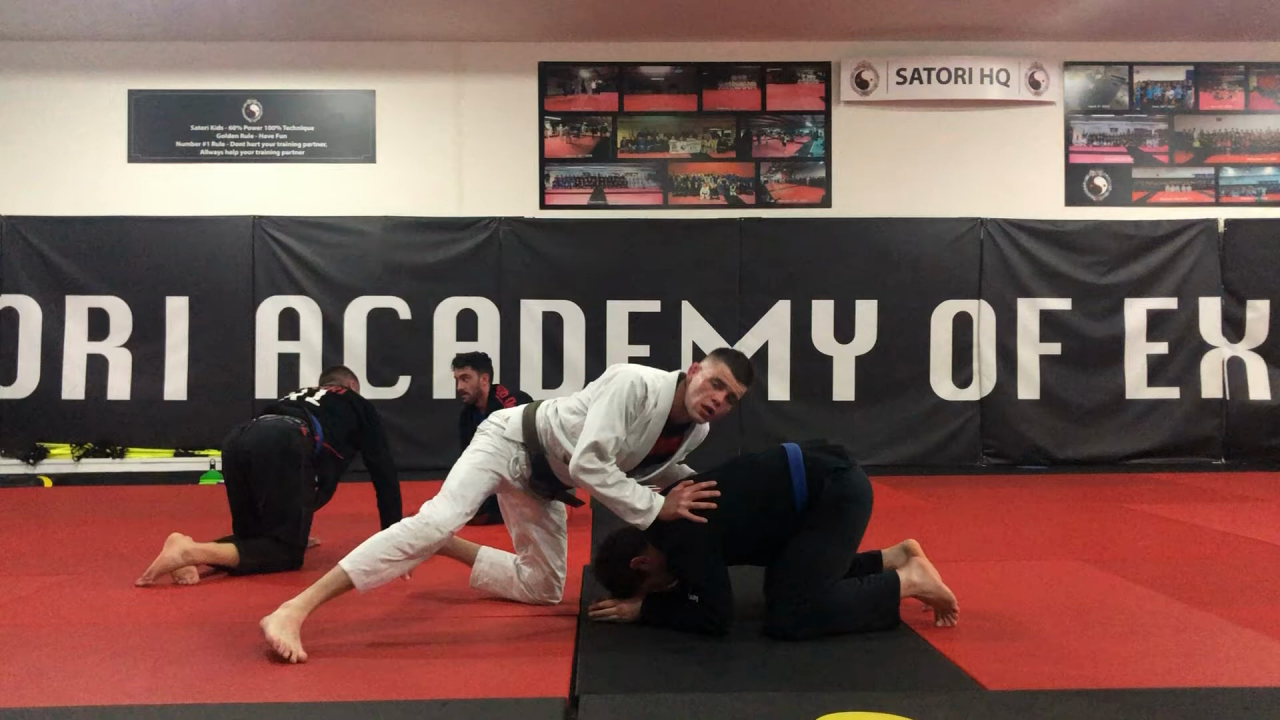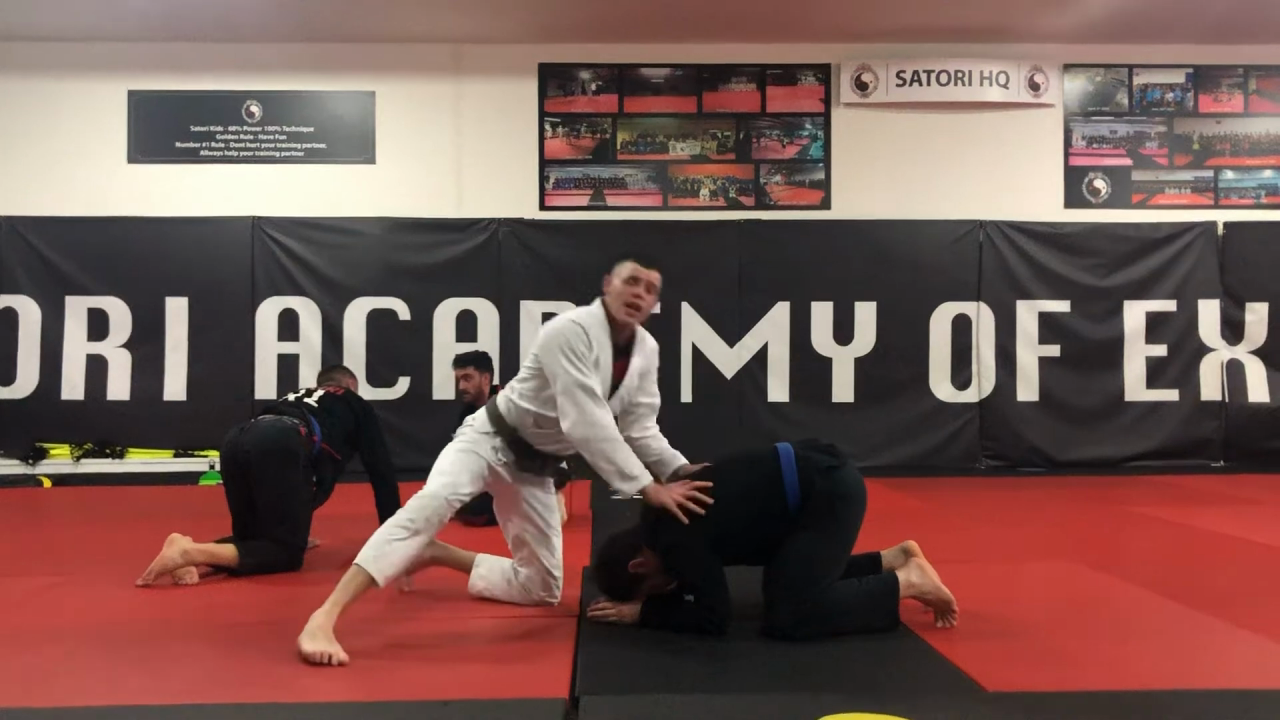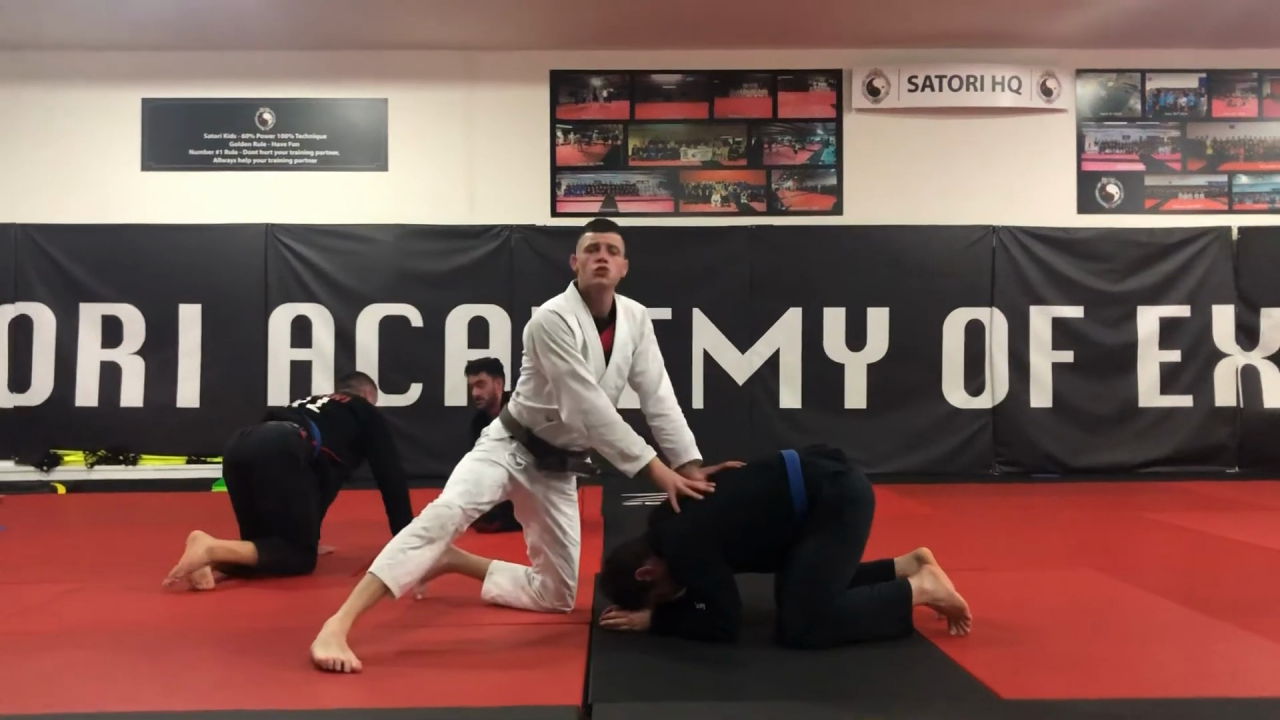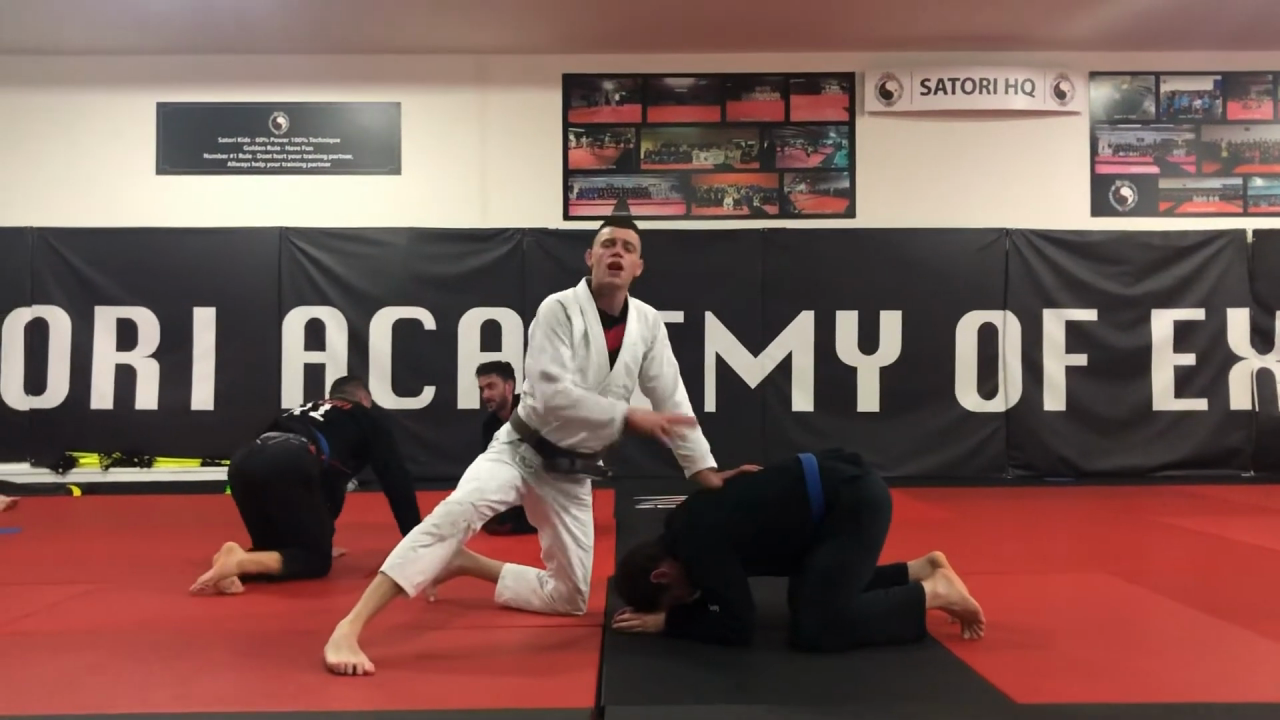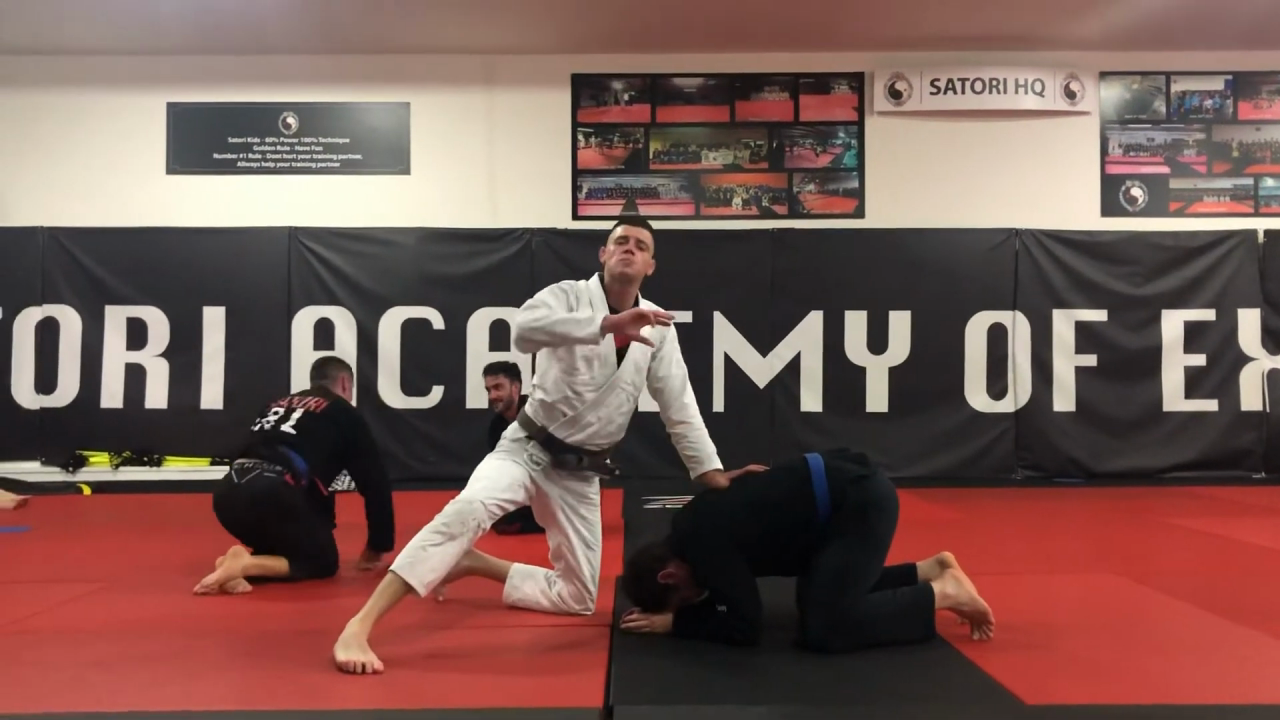
dt=0.5s
person 1, frame 1
left shoulder: (697, 429)
right shoulder: (634, 384)
left elbow: (651, 467)
right elbow: (589, 464)
left wrist: (690, 486)
right wrist: (657, 509)
left hip: (543, 478)
right hip: (513, 442)
left knee: (545, 588)
right knee: (441, 520)
left ankle: (446, 545)
right ankle: (295, 611)
person 1, frame 2
left shoulder: (646, 352)
right shoulder: (570, 330)
left elbow: (638, 430)
right elbow: (586, 423)
left wrist: (681, 472)
right wrist: (647, 487)
left hip: (533, 466)
right hip: (491, 437)
left knee: (542, 588)
right knee: (437, 499)
left ankle: (435, 554)
right ankle: (325, 617)
person 1, frame 3
left shoulder: (635, 318)
right shoulder: (553, 319)
left elbow: (658, 398)
right elbow: (587, 408)
left wrist: (689, 464)
right wrist: (654, 467)
left hip: (558, 467)
right hip: (511, 446)
left knee: (558, 595)
right knee: (449, 512)
left ankle: (451, 560)
right ankle: (337, 626)
person 1, frame 4
left shoulder: (648, 323)
right shoulder: (560, 309)
left elbow: (671, 400)
right elbow: (553, 396)
left wrist: (705, 468)
right wrist: (630, 416)
left hip: (573, 470)
right hip: (523, 449)
left knee: (570, 598)
right knee: (459, 512)
left ankle: (463, 564)
right ankle: (350, 628)
person 1, frame 5
left shoulder: (655, 324)
right shoulder: (570, 295)
left elbow: (679, 406)
right elbow: (526, 329)
left wrist: (713, 472)
right wrist: (610, 323)
left hip: (580, 471)
right hip: (530, 447)
left knee: (578, 598)
right knee: (468, 511)
left ankle: (469, 564)
right ankle: (359, 627)
person 2, frame 1
left shoulder: (682, 535)
left elbow: (715, 617)
right elbow: (696, 584)
left wrist: (642, 607)
right wrist: (640, 596)
left hip: (838, 492)
right hip: (823, 480)
left knee: (788, 616)
right knee: (784, 584)
left ankle: (909, 580)
right ankle: (896, 557)
person 2, frame 2
left shoulder: (676, 536)
right shoulder: (661, 520)
left elbow: (713, 617)
right elbow: (699, 587)
left wrist: (640, 610)
right wrist: (635, 596)
left hip: (830, 490)
right hip: (818, 479)
left knee: (787, 617)
right knee: (783, 585)
left ankle: (908, 582)
right ankle: (896, 558)
person 2, frame 3
left shoulder: (683, 544)
right shoulder: (668, 526)
left elbow: (724, 624)
right elbow: (709, 593)
left wrist: (651, 618)
right wrist: (652, 605)
left hip: (837, 497)
right hip: (825, 486)
left knee: (800, 624)
right knee: (798, 592)
left ankle: (920, 588)
right ankle: (909, 565)
person 2, frame 4
left shoulder: (699, 544)
right shoulder: (686, 528)
left elbow: (738, 627)
right elbow: (723, 597)
left wrist: (665, 620)
right wrist: (674, 609)
left hip: (855, 500)
right hip: (842, 490)
left knee: (814, 629)
right knee: (807, 598)
left ankle: (933, 592)
right ankle: (922, 569)
person 2, frame 5
left shoulder: (703, 544)
right shoulder: (691, 528)
left elbow: (746, 626)
right elbow: (732, 596)
left wrist: (672, 620)
right wrist: (668, 608)
left hip: (861, 500)
right hip: (847, 488)
left knee: (822, 628)
right knee: (818, 597)
left ankle: (943, 593)
right ankle: (932, 569)
person 3, frame 1
left shoulder: (299, 398)
right shoulder: (359, 406)
right elbow: (383, 469)
left wrist: (295, 531)
left hip: (238, 441)
right hip: (281, 448)
left knee: (255, 535)
right knee: (287, 551)
left ankle: (194, 554)
right ankle: (190, 551)
person 3, frame 2
left shoulder: (296, 397)
right shoulder: (357, 407)
right elbow: (381, 469)
left wrist: (294, 532)
left hip: (236, 441)
right hip: (280, 449)
left knee: (256, 536)
right knee: (286, 553)
left ankle: (194, 556)
right ankle: (191, 553)
person 3, frame 3
left shoulder: (312, 404)
right shoulder: (367, 414)
left elbow: (315, 475)
right elbow: (392, 477)
left wrist: (307, 537)
left hip: (240, 446)
right hip: (280, 453)
left knee: (265, 543)
right knee: (300, 555)
left ankle: (211, 562)
right ankle: (211, 549)
person 3, frame 4
left shoulder: (305, 411)
right shoulder: (367, 419)
right elbow: (396, 480)
left wrist: (320, 539)
left hip: (244, 462)
right hip: (289, 467)
left knee: (276, 547)
right knee: (316, 560)
left ankle: (234, 561)
right ankle: (240, 561)
person 3, frame 5
left shoulder: (279, 404)
right shoulder: (345, 414)
right elbow: (375, 482)
right wrist: (377, 545)
left hip: (228, 494)
right hip: (273, 495)
left knee: (291, 547)
right knee: (323, 562)
left ankle: (241, 561)
right ankle: (245, 564)
